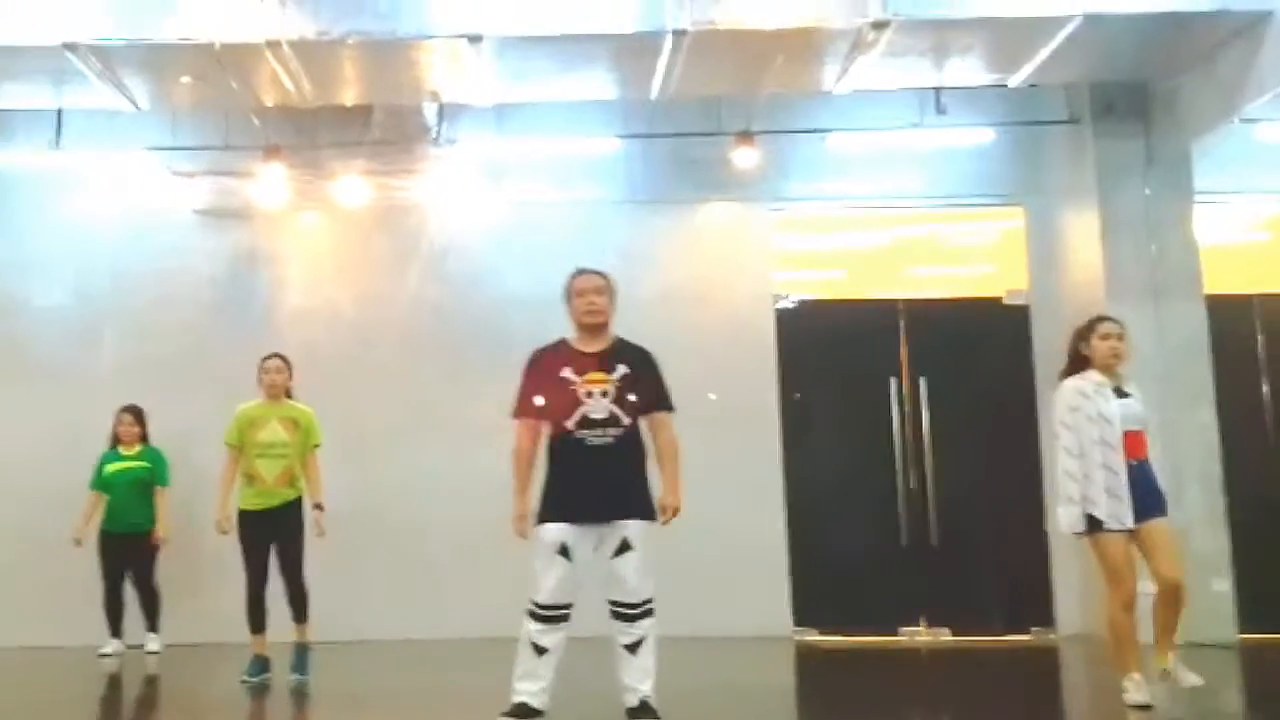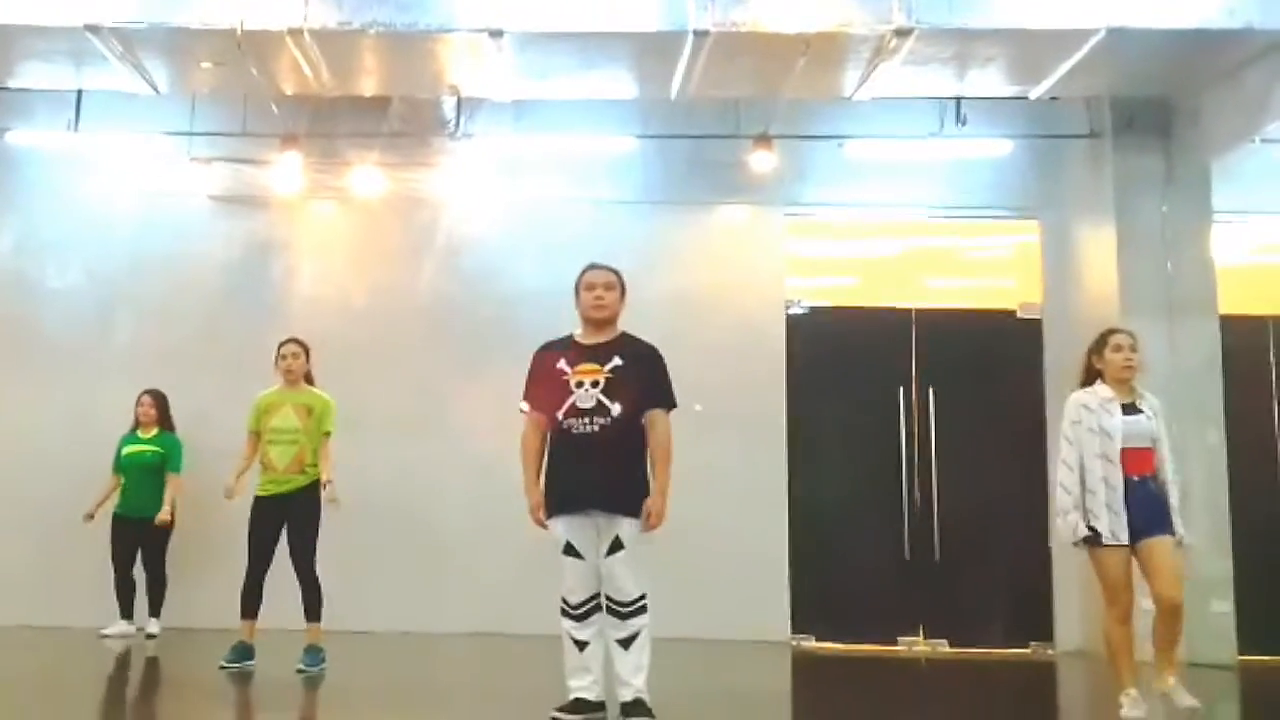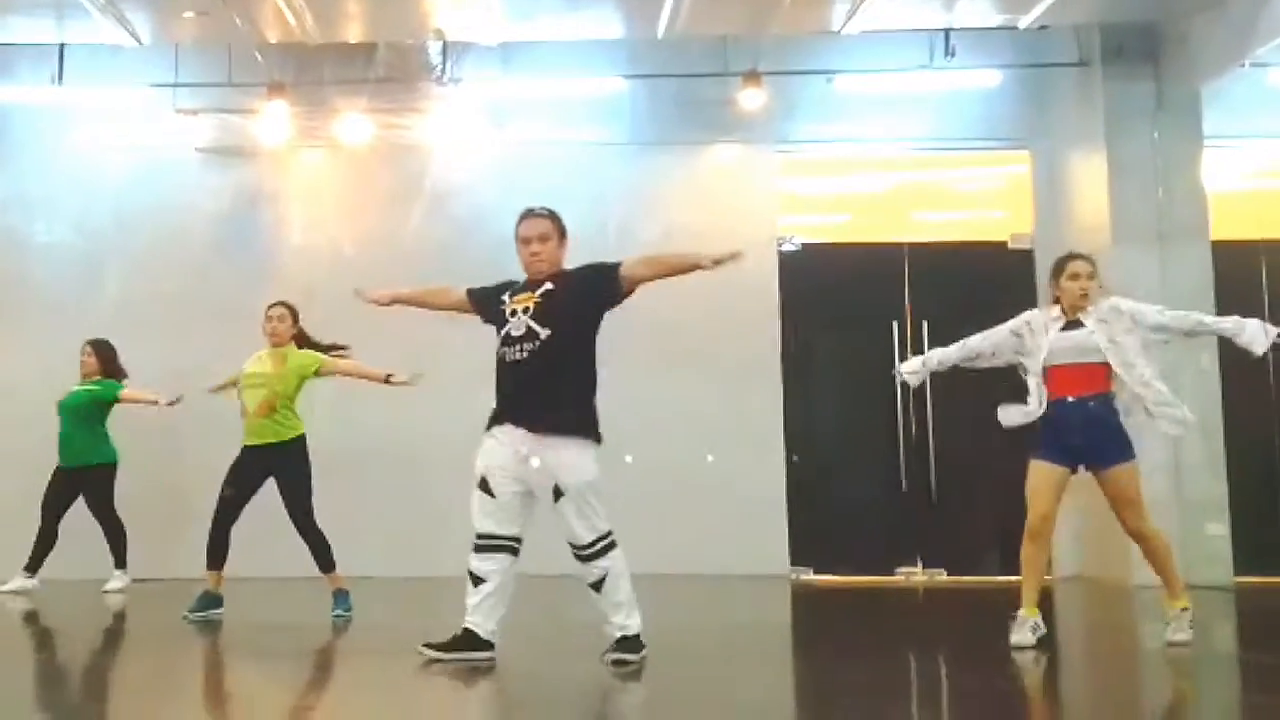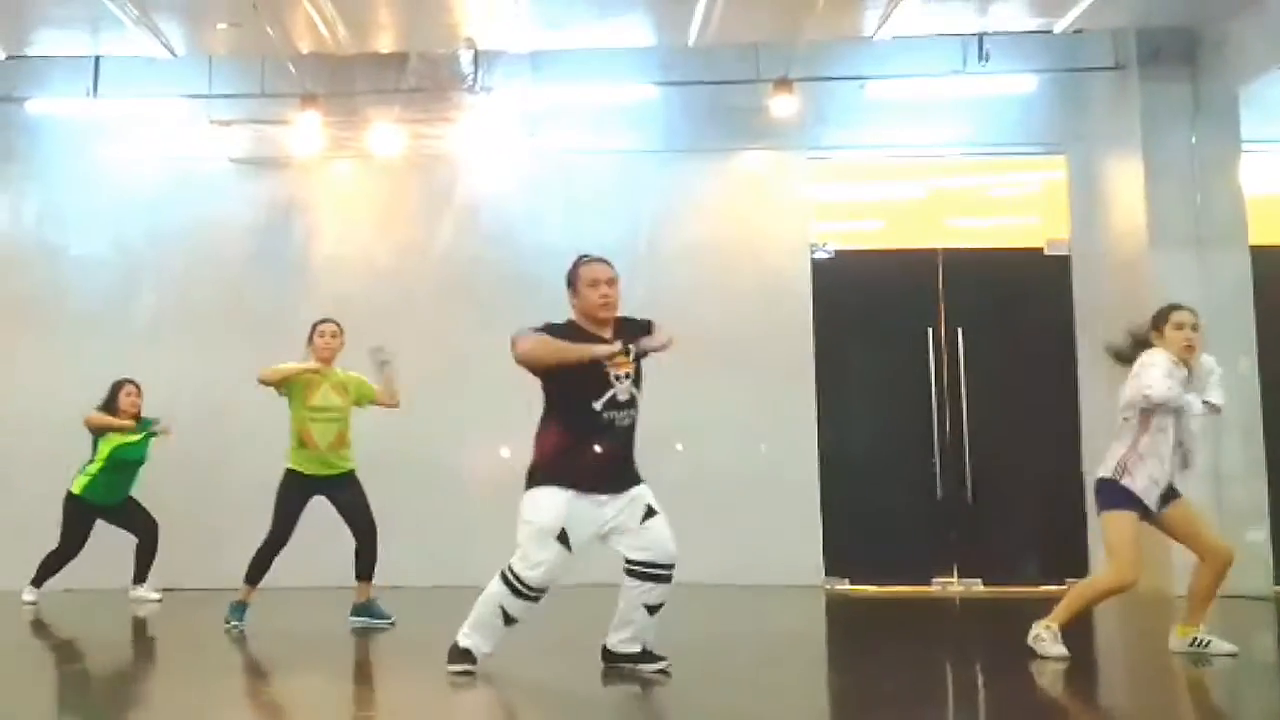
dt=1s
person 1, frame 1
left shoulder: (638, 360)
right shoulder: (546, 362)
left elbow: (661, 425)
right elbow: (528, 433)
left wrist: (671, 486)
right wrist: (521, 499)
left hip: (628, 503)
right hip: (564, 505)
left knee: (633, 600)
right knee: (549, 602)
person 1, frame 2
left shoulder: (642, 355)
right shoulder: (549, 355)
left elbow: (658, 425)
right elbow: (534, 423)
left wrist: (659, 490)
right wrist: (531, 486)
left hip: (624, 497)
right hip: (567, 497)
left knee: (626, 596)
right knee: (577, 598)
person 1, frame 3
left shoulder: (586, 282)
right shoulder: (506, 294)
left elbow: (637, 270)
right elbow: (455, 298)
left wrist: (698, 261)
right wrist: (396, 296)
left hip: (567, 434)
right hip: (509, 432)
left knee: (588, 536)
right knee: (491, 531)
left ankle: (627, 632)
right ankle: (478, 634)
person 1, frame 4
left shoulder: (628, 331)
right shoulder: (557, 336)
left elbow: (655, 335)
right elbow: (524, 349)
left wrist: (657, 340)
right wrist: (595, 350)
left hip: (621, 482)
right hip: (560, 482)
left knee: (659, 558)
right knee: (531, 575)
left ankle: (625, 647)
right ankle: (469, 644)
person 2, frame 1
left shoulder: (1130, 391)
right shoulder: (1074, 390)
right elbow: (1070, 451)
left wrist: (1159, 492)
right wrist: (1072, 506)
left hip: (1144, 487)
right hip: (1105, 495)
left knee: (1172, 580)
right knee: (1123, 591)
left ankle: (1167, 657)
right ankle: (1133, 678)
person 2, frame 2
left shoulder: (1151, 404)
right shoulder: (1082, 404)
left elbow: (1163, 461)
right elbow: (1069, 464)
left wrist: (1176, 510)
right wrist: (1071, 516)
left hip: (1152, 502)
right hip: (1108, 507)
left knee: (1171, 598)
right knee: (1119, 608)
left ankle: (1169, 678)
person 2, frame 3
left shoulder: (1115, 312)
right shoulder: (1033, 324)
left elbow: (1172, 320)
right elbow: (981, 343)
left wrist: (1241, 328)
right wrist: (924, 362)
left hip: (1104, 426)
right hip: (1057, 428)
left knee: (1137, 526)
right knee: (1037, 524)
left ankle: (1179, 604)
right ankle: (1028, 615)
person 2, frame 4
left shoulder: (1195, 367)
right shoulder: (1154, 362)
left elbow: (1211, 378)
right elbow: (1156, 391)
left wrist: (1211, 397)
right wrist: (1188, 398)
left hip: (1157, 483)
right hip: (1120, 483)
left knee: (1219, 554)
right knee: (1123, 576)
left ankle: (1189, 632)
right ankle: (1047, 628)
person 3, frame 1
left shoulder: (303, 416)
right shoulder: (244, 415)
left elbow: (310, 465)
right elbow: (231, 463)
left wrist: (318, 506)
right wrist: (222, 506)
left hip: (289, 506)
right hip: (251, 509)
left knee: (293, 576)
right knee: (256, 582)
left ankle: (301, 645)
right ankle: (259, 657)
person 3, frame 2
left shoulder: (320, 402)
right shoulder: (263, 401)
left elbow: (325, 448)
right elbow: (252, 445)
left wrist: (328, 482)
right wrist: (237, 476)
left hip: (304, 493)
right hip: (267, 493)
left knee: (304, 568)
right knee: (256, 568)
left ankle: (314, 647)
right ankle: (245, 645)
person 3, frame 3
left shoulder: (301, 358)
right shoulder: (257, 359)
left elbow: (339, 365)
left wrist: (388, 378)
right wrist: (225, 385)
left hip: (286, 447)
right hip: (253, 449)
left knee: (303, 522)
right knee: (222, 518)
left ankle: (339, 591)
right ankle: (212, 594)
person 3, frame 4
left shoulder: (352, 382)
right shoulder: (295, 372)
left elbow: (392, 401)
right elbow: (264, 377)
left wrist: (384, 368)
right wrist: (308, 368)
left hip: (340, 473)
right hip: (299, 472)
left knee: (367, 532)
right knee: (276, 540)
left ankle: (364, 603)
right ankle: (241, 602)
person 4, frame 1
left shoulder: (153, 456)
right shoulder: (107, 458)
left elbow: (160, 493)
right elbow: (97, 495)
left wrist: (161, 526)
right wrist: (83, 526)
left hip: (143, 531)
right hip: (112, 531)
left knee: (144, 582)
right knee: (112, 585)
left ankle: (153, 635)
right ankle: (115, 640)
person 4, frame 2
left shoulder: (169, 442)
right shoulder: (126, 440)
left elbow: (172, 478)
right elbow: (116, 477)
left wrist: (167, 508)
right wrist: (97, 506)
left hip: (155, 517)
right hip: (125, 514)
left knee: (154, 566)
right knee: (121, 566)
left ankle: (154, 620)
right ankle: (126, 621)
person 4, frame 3
left shoulder: (108, 386)
right shoulder: (80, 388)
left elbow: (129, 394)
left wrist: (158, 400)
left hip: (98, 461)
right hip: (69, 465)
left knee: (105, 515)
right knee: (49, 515)
left ankle: (120, 573)
right ankle: (28, 576)
person 4, frame 4
left shoulder: (145, 425)
right shoulder: (106, 424)
left elbow: (160, 427)
right elbow: (90, 419)
left wrist: (161, 428)
right wrist: (124, 425)
left hip: (117, 500)
right hip: (84, 497)
left knee: (149, 531)
right knee: (68, 549)
left ankle: (138, 586)
right ankle: (33, 587)
